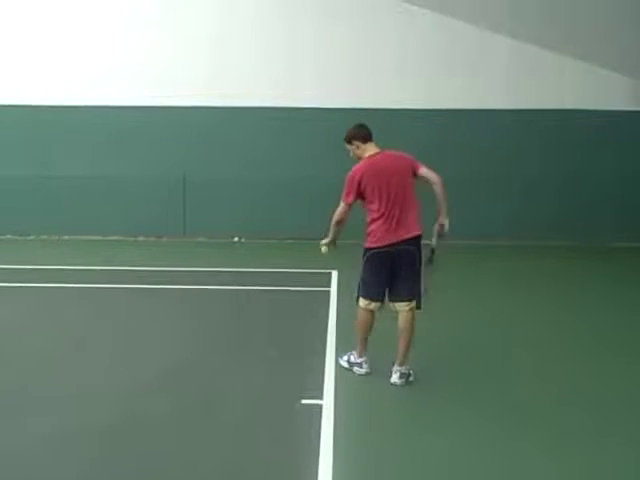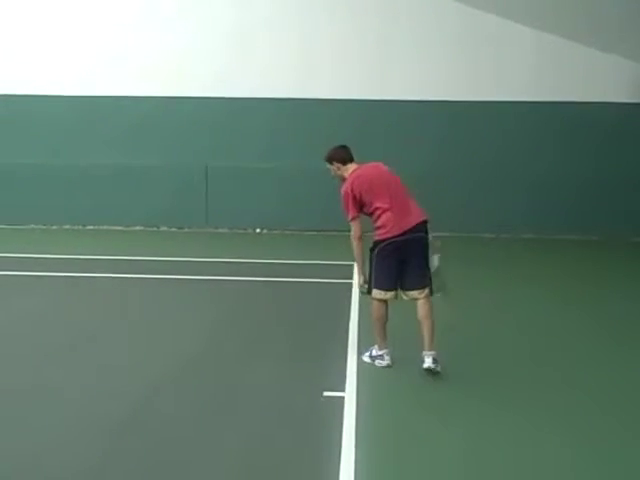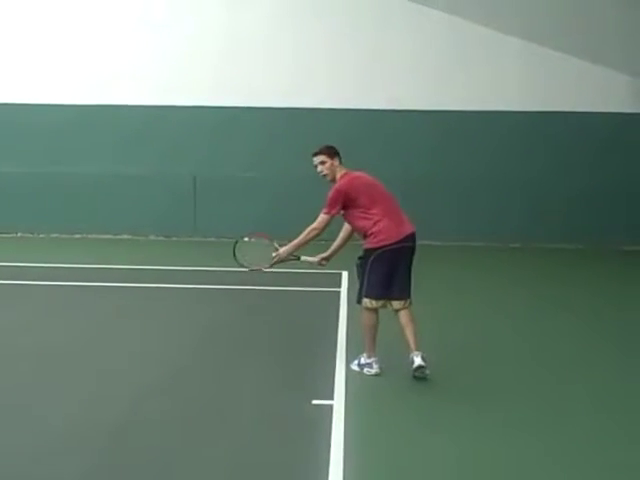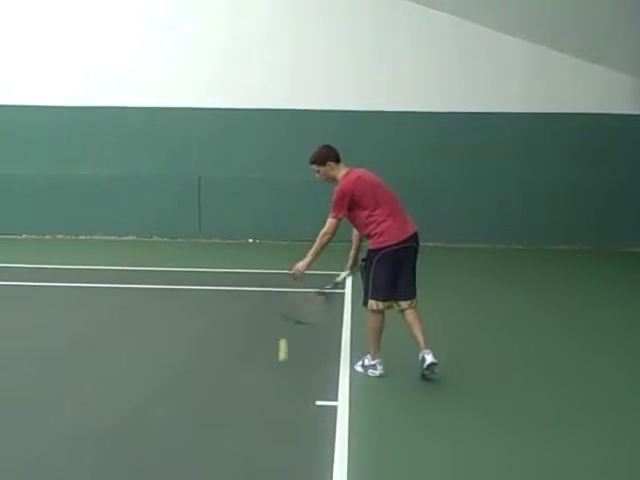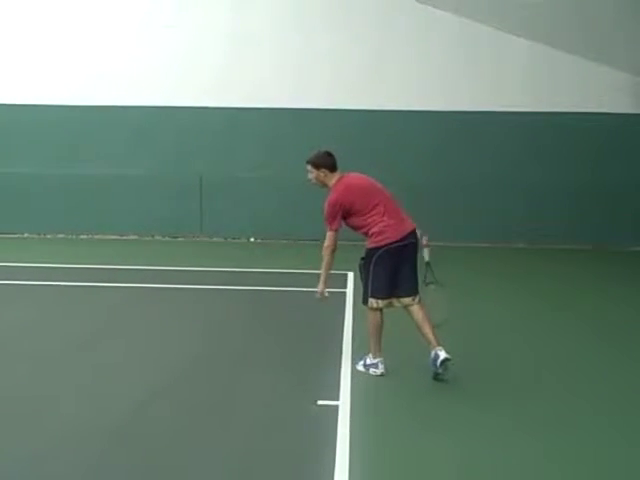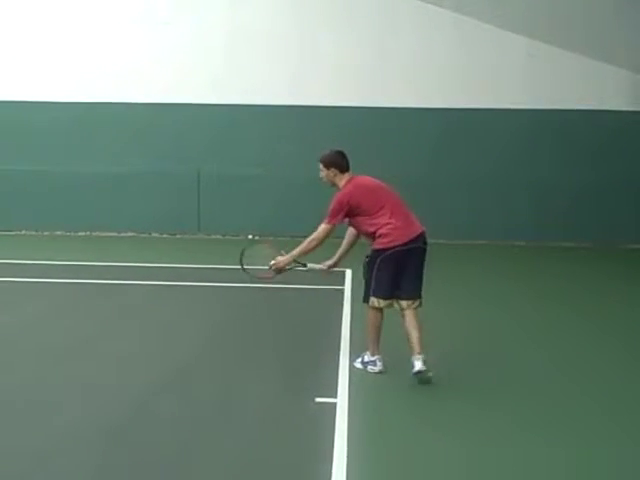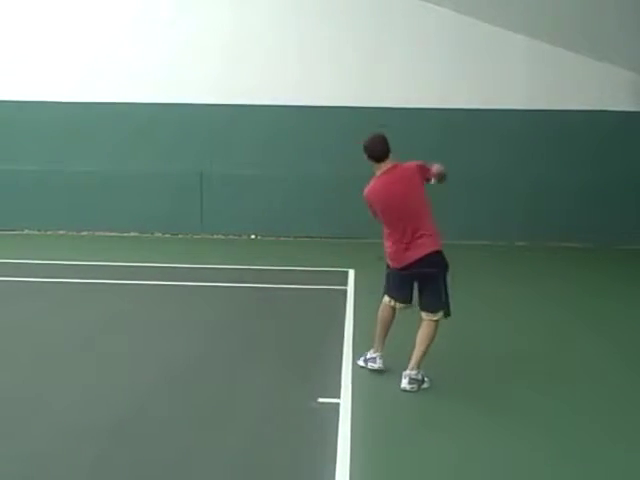
dt=0.7s
person 1, frame 1
left shoulder: (358, 172)
right shoulder: (402, 159)
left elbow: (340, 215)
right elbow: (435, 179)
left wrist: (330, 238)
right wrist: (443, 215)
left hip: (378, 245)
right hip: (409, 241)
left knee: (366, 304)
right knee: (406, 307)
left ankle: (359, 358)
right ankle: (400, 368)
person 1, frame 2
left shoulder: (348, 187)
right shoulder: (378, 167)
left elbow: (357, 234)
left wrist: (361, 271)
right wrist: (420, 229)
left hip: (389, 236)
right hip: (417, 228)
left knee: (379, 295)
right knee: (421, 295)
left ankle: (381, 352)
right ankle: (429, 354)
person 1, frame 3
left shoulder: (341, 187)
right shoulder: (357, 180)
left elbow: (317, 228)
right elbow: (351, 223)
left wrist: (289, 249)
right wrist: (329, 254)
left hip: (382, 244)
right hip: (405, 238)
left knee: (369, 303)
right knee: (401, 303)
left ankle: (370, 360)
right ankle: (416, 355)
person 1, frame 4
left shoulder: (344, 188)
right shoulder: (360, 175)
left elbow: (328, 233)
left wrist: (307, 262)
right wrist: (352, 258)
left hip: (385, 245)
right hip: (408, 237)
left knee: (375, 304)
right knee: (406, 302)
left ankle: (373, 361)
right ankle: (426, 354)
person 1, frame 5
left shoulder: (335, 198)
right shoulder: (356, 179)
left elbow: (330, 245)
left wrist: (322, 281)
right wrist: (414, 230)
left hip: (384, 244)
right hip: (406, 236)
left knee: (374, 303)
right knee: (411, 299)
left ankle: (375, 360)
right ankle: (437, 350)
person 1, frame 6
left shoulder: (344, 196)
right shoulder: (364, 184)
left elbow: (319, 237)
right elbow: (356, 227)
left wrist: (288, 259)
right wrist: (335, 259)
left hip: (391, 245)
right hip: (416, 239)
left knee: (376, 302)
right knee: (409, 304)
left ankle: (373, 358)
right ankle: (417, 358)
person 1, frame 7
left shoulder: (370, 192)
right shoulder: (413, 170)
right elbow: (439, 172)
right wrist: (436, 174)
left hip: (398, 259)
right hip: (430, 255)
left knee: (390, 302)
right knee: (432, 316)
left ankle: (375, 355)
right ankle: (412, 373)
